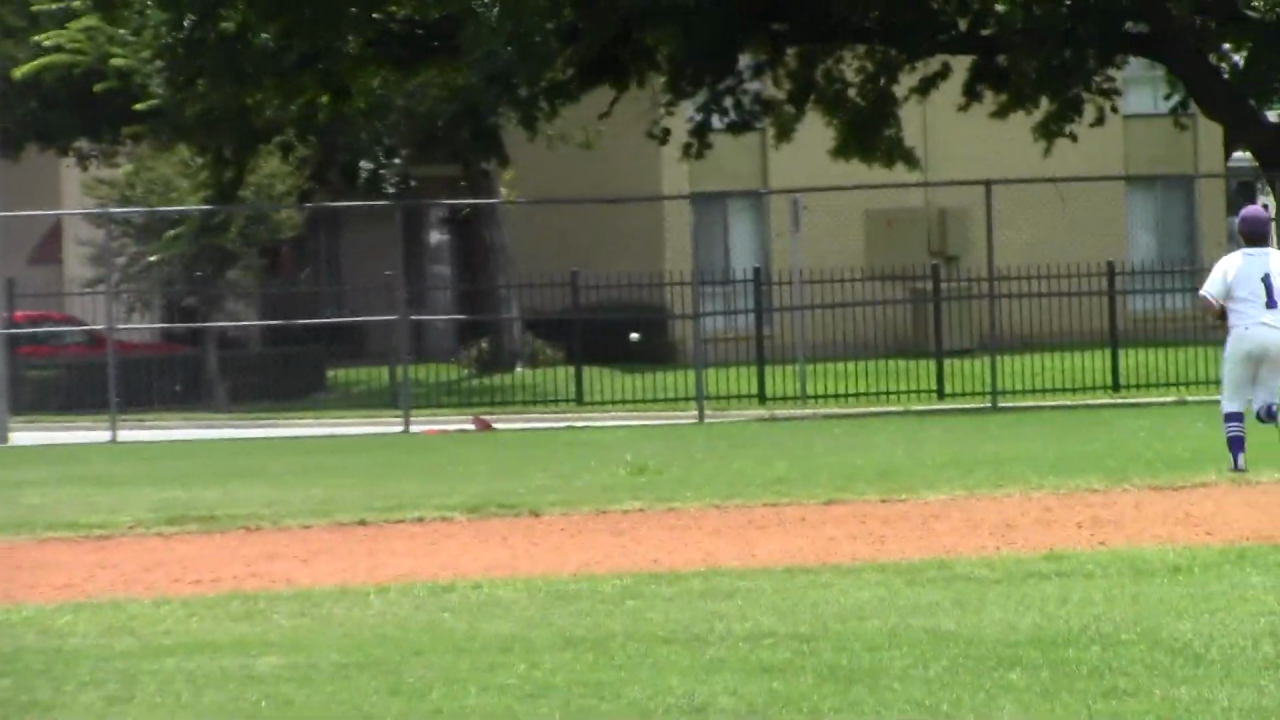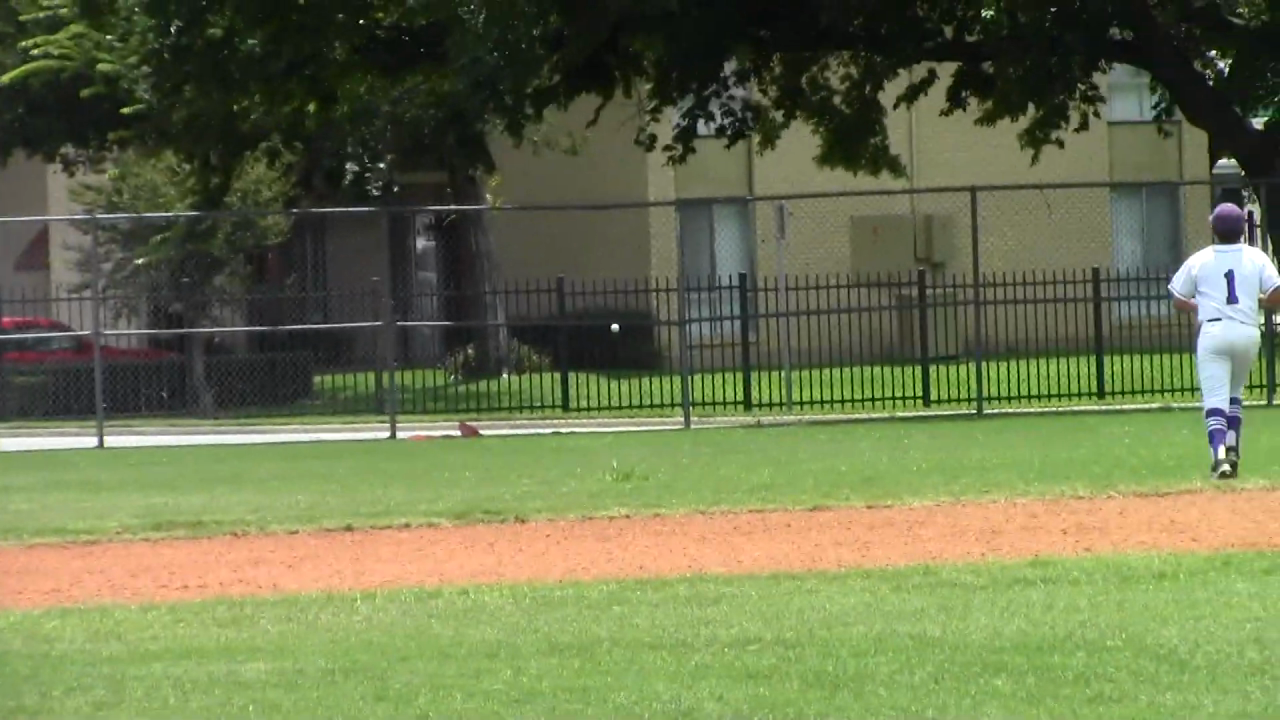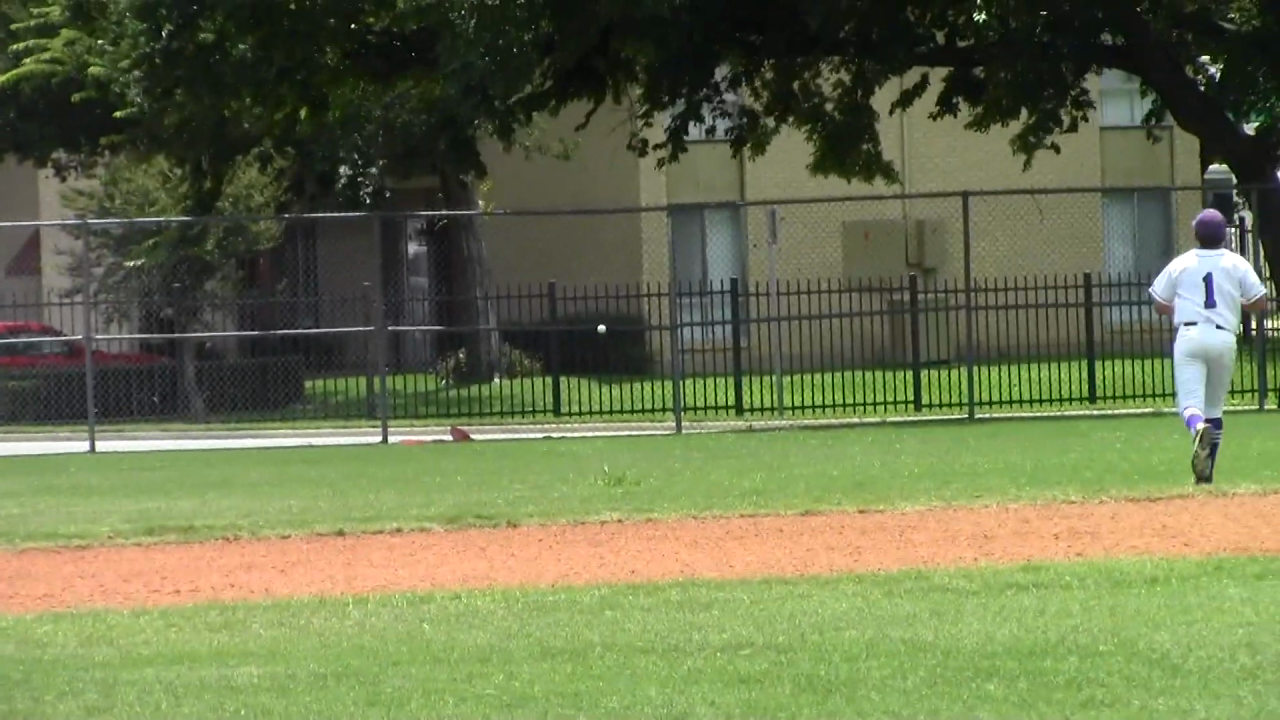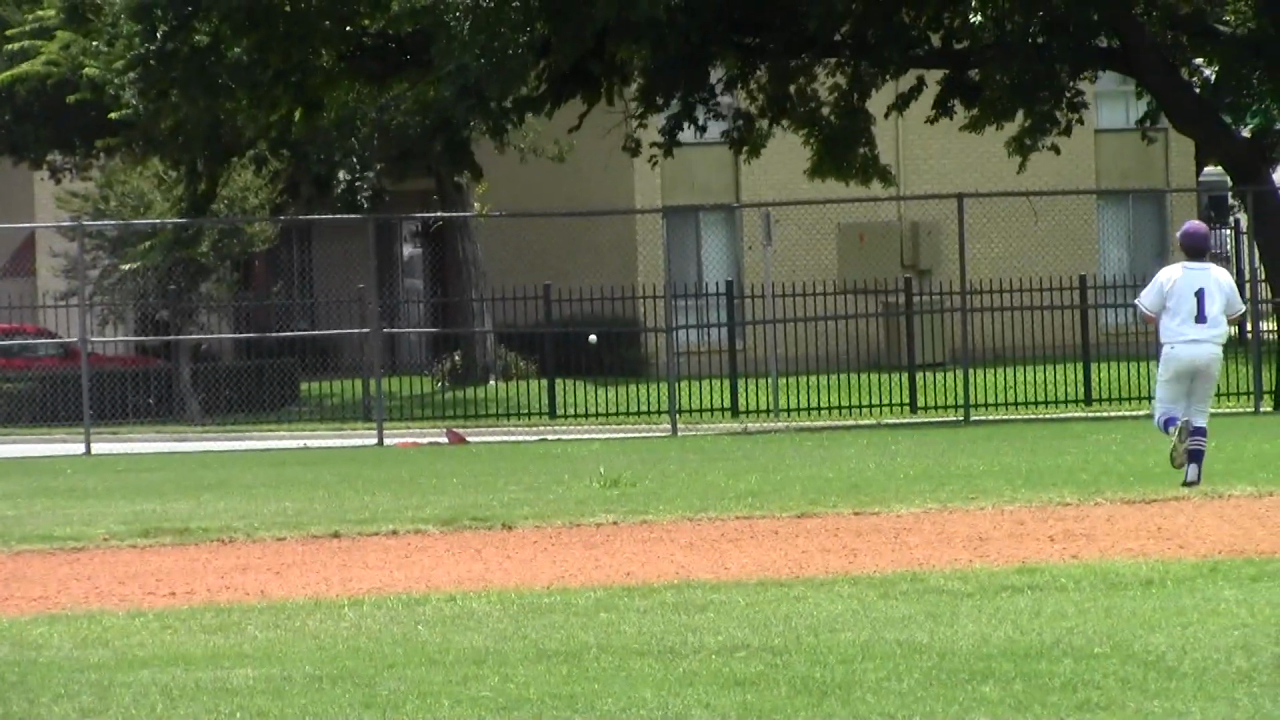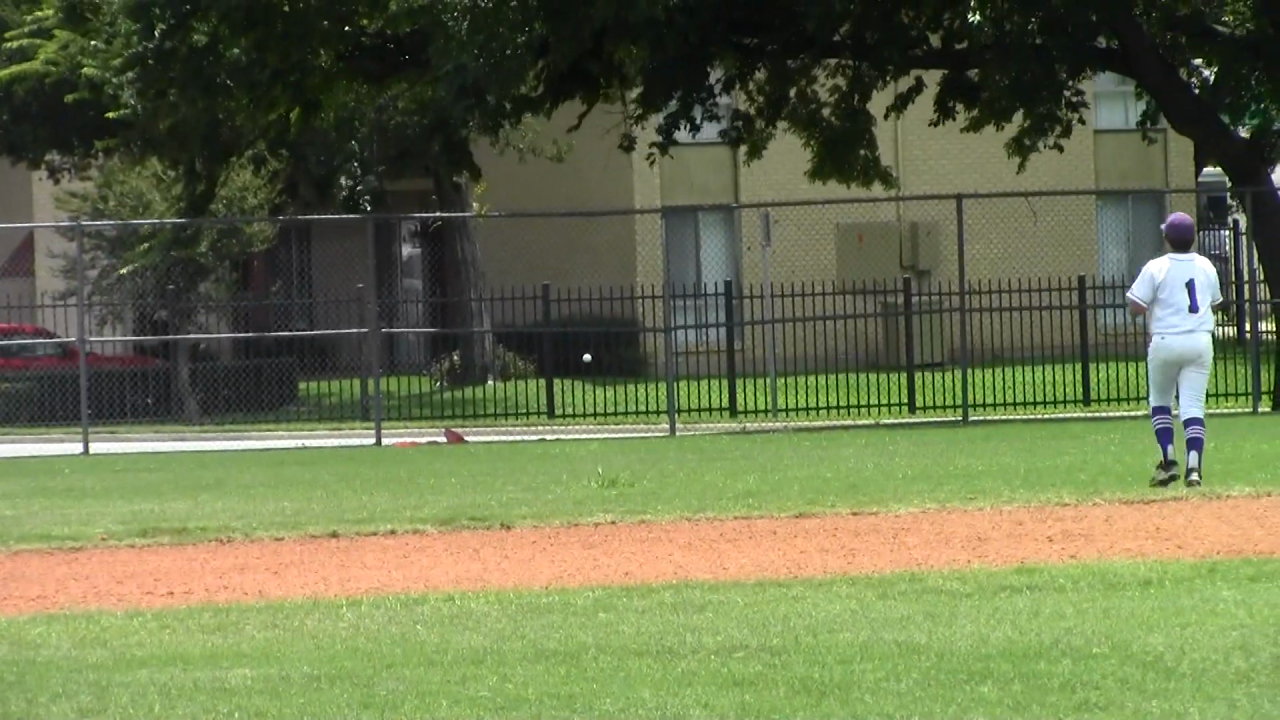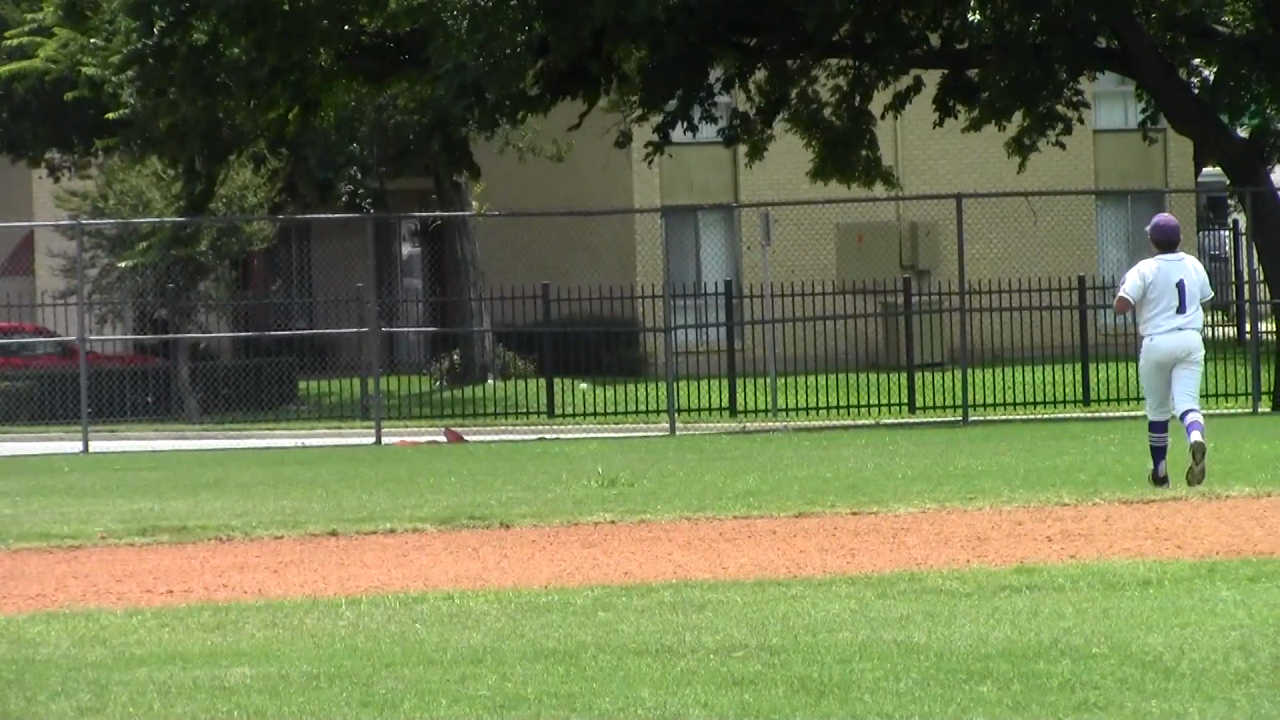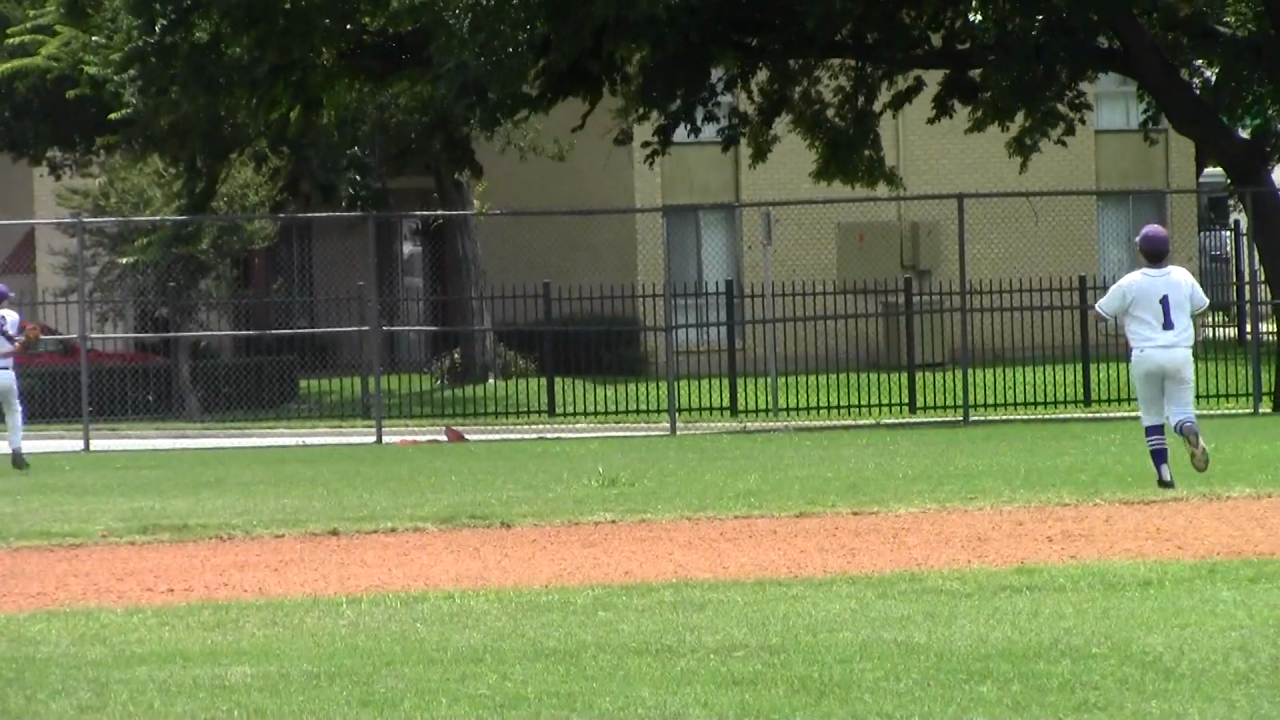
dt=0.1s
person 1, frame 1
left shoulder: (1230, 263)
left elbow: (1209, 303)
left wrist: (1223, 312)
left hip: (1245, 337)
left knee: (1233, 402)
left ankle: (1239, 460)
person 1, frame 2
left shoulder: (1198, 260)
right shoulder: (1257, 258)
left elbow: (1178, 302)
right wrist: (1253, 298)
left hip: (1213, 334)
right hip: (1247, 334)
left knee: (1214, 401)
right knee: (1234, 394)
right ankle: (1232, 449)
person 1, frame 3
left shoulder: (1180, 264)
right shoulder: (1237, 263)
left elbow: (1160, 305)
right elbow: (1260, 304)
right wrist: (1236, 303)
left hip: (1190, 338)
right hip: (1223, 341)
left knee: (1191, 405)
right knee: (1214, 406)
left ankle: (1200, 429)
person 1, frame 4
left shoulder: (1167, 276)
right shoulder: (1223, 276)
left elbow: (1146, 316)
right elbow: (1236, 317)
left hip: (1176, 353)
right hip: (1211, 352)
left knee: (1166, 415)
right knee: (1198, 415)
left ankle: (1179, 432)
person 1, frame 5
left shoulder: (1155, 267)
right shoulder: (1206, 266)
left elbow: (1136, 308)
right elbow: (1214, 303)
left wrist: (1155, 307)
left hip: (1165, 343)
right hip: (1200, 343)
left knee: (1160, 402)
right knee: (1193, 409)
person 1, frame 6
left shoulder: (1144, 269)
right shoulder: (1193, 265)
left elbow: (1122, 304)
right elbow: (1205, 299)
left wrist: (1138, 302)
left hip: (1156, 345)
right hip: (1190, 342)
left knee: (1158, 410)
right knee: (1188, 406)
person 1, frame 7
left shoulder: (1129, 283)
right shoulder: (1184, 277)
left elbow: (1101, 314)
right elbow: (1200, 309)
left wrist: (1125, 311)
left hip: (1145, 358)
right hip: (1180, 356)
left knee: (1153, 416)
right knee: (1182, 413)
right ankle: (1191, 433)
